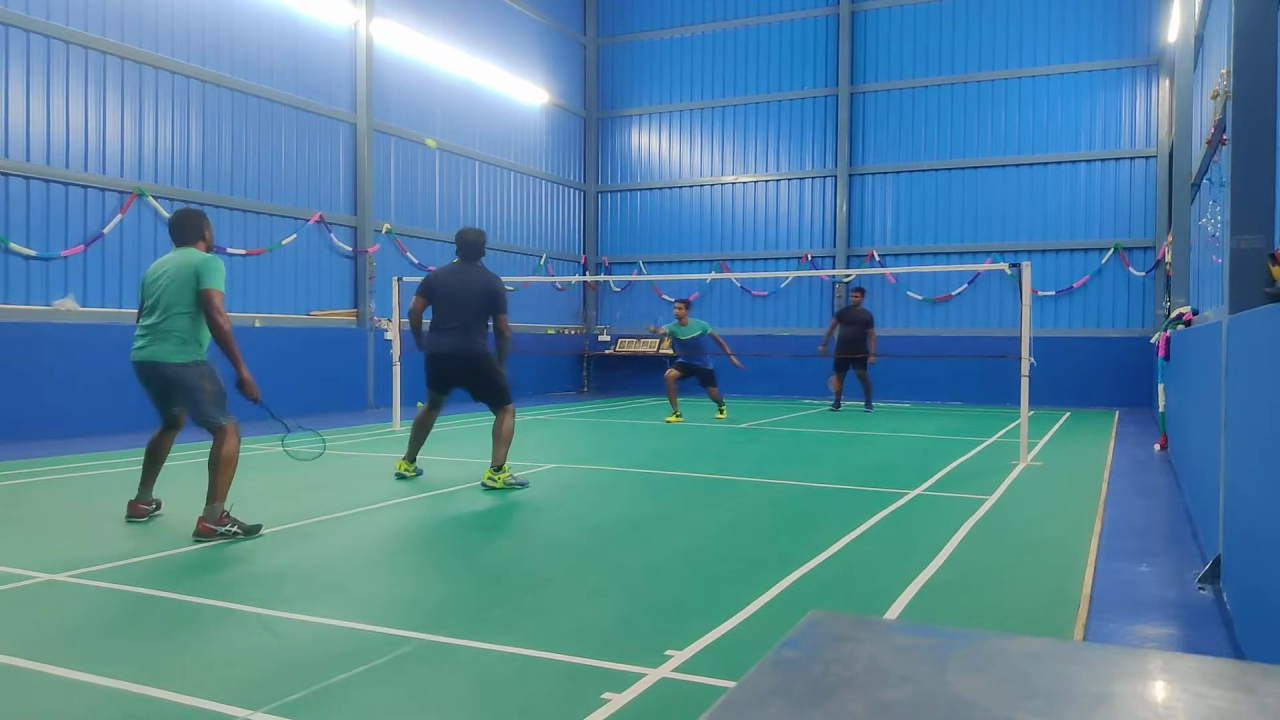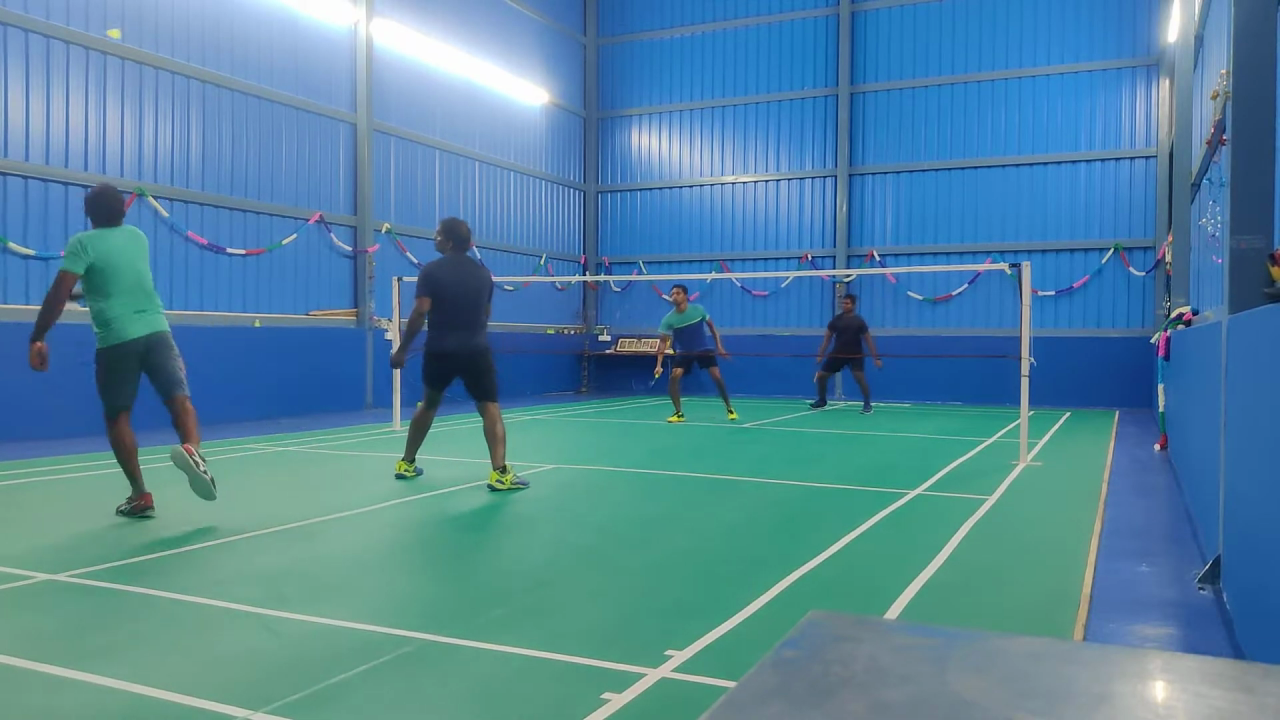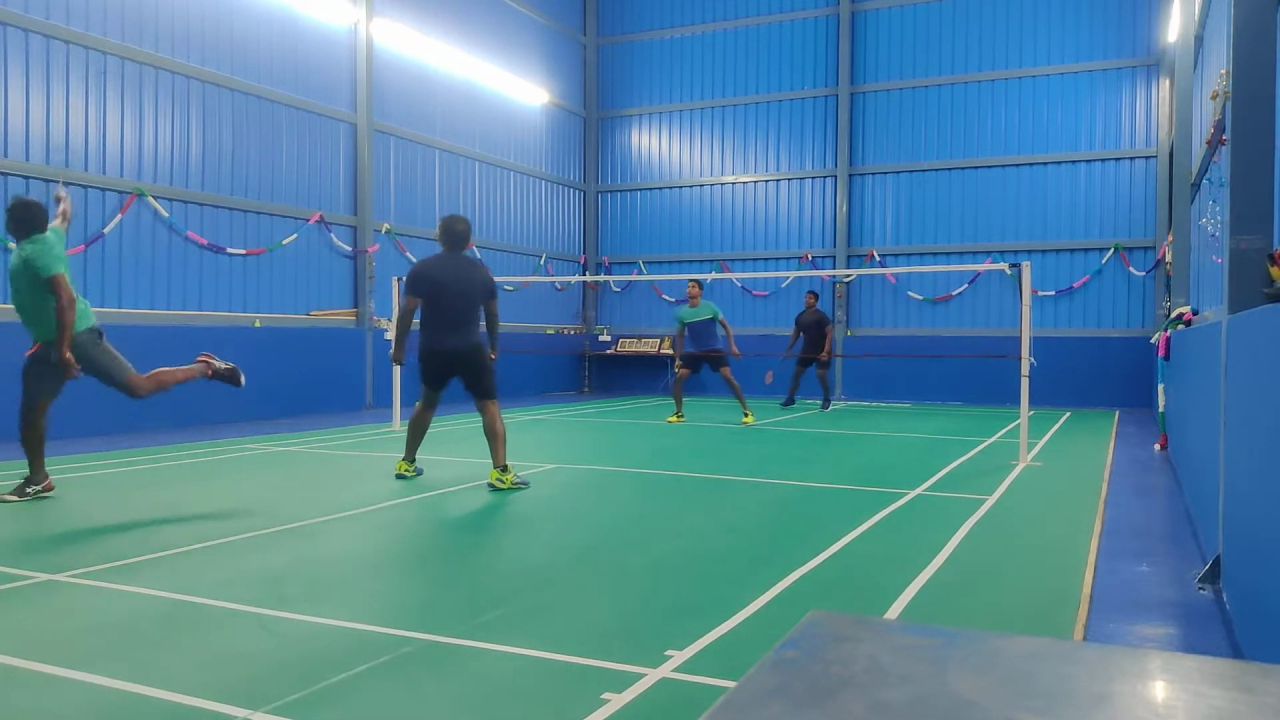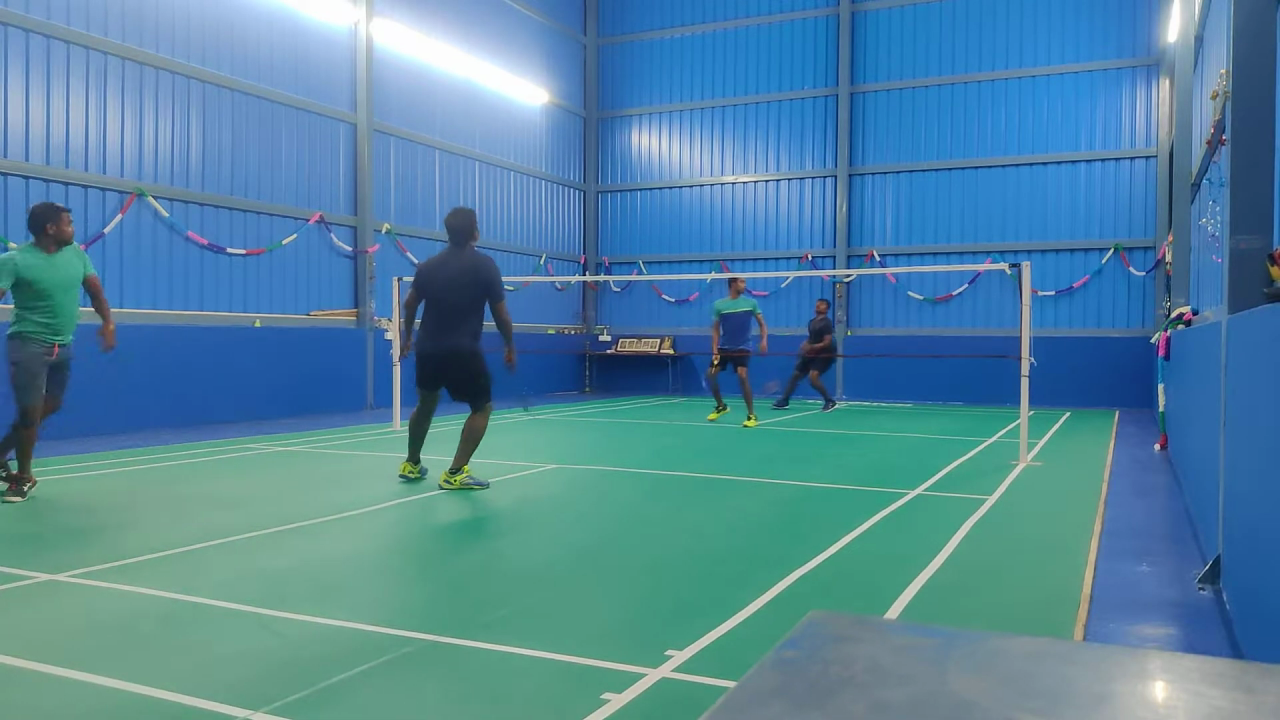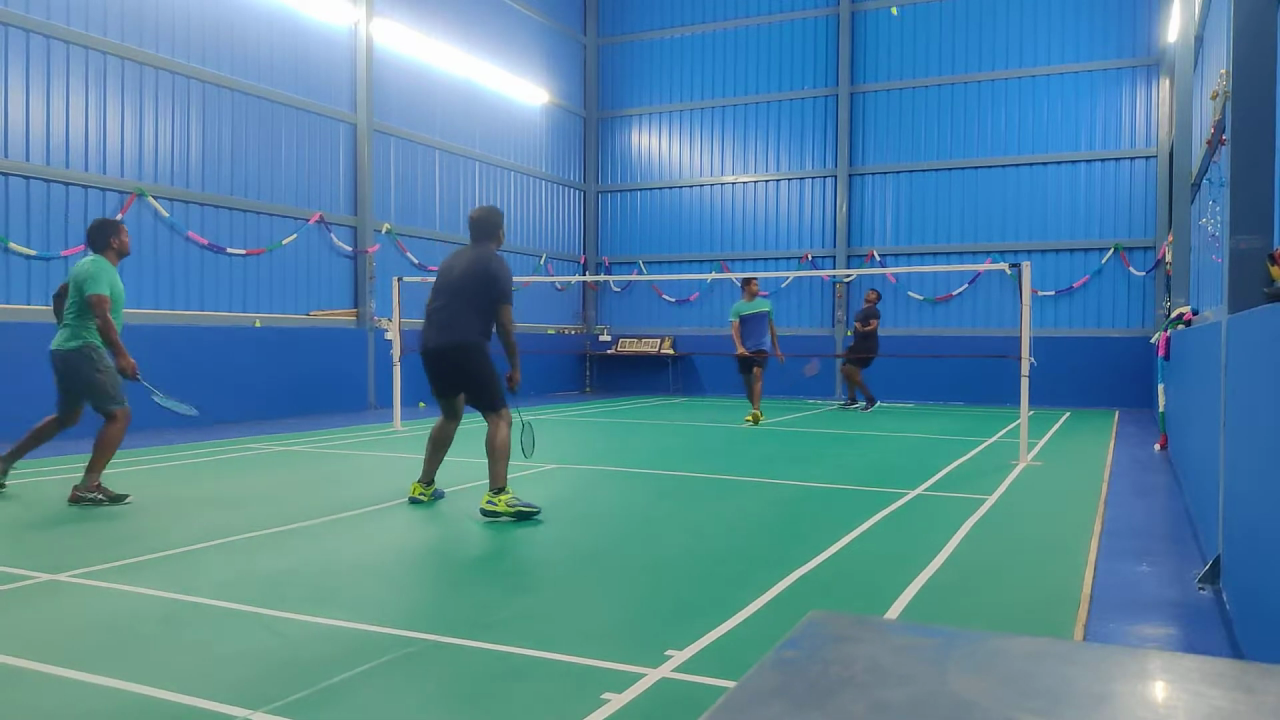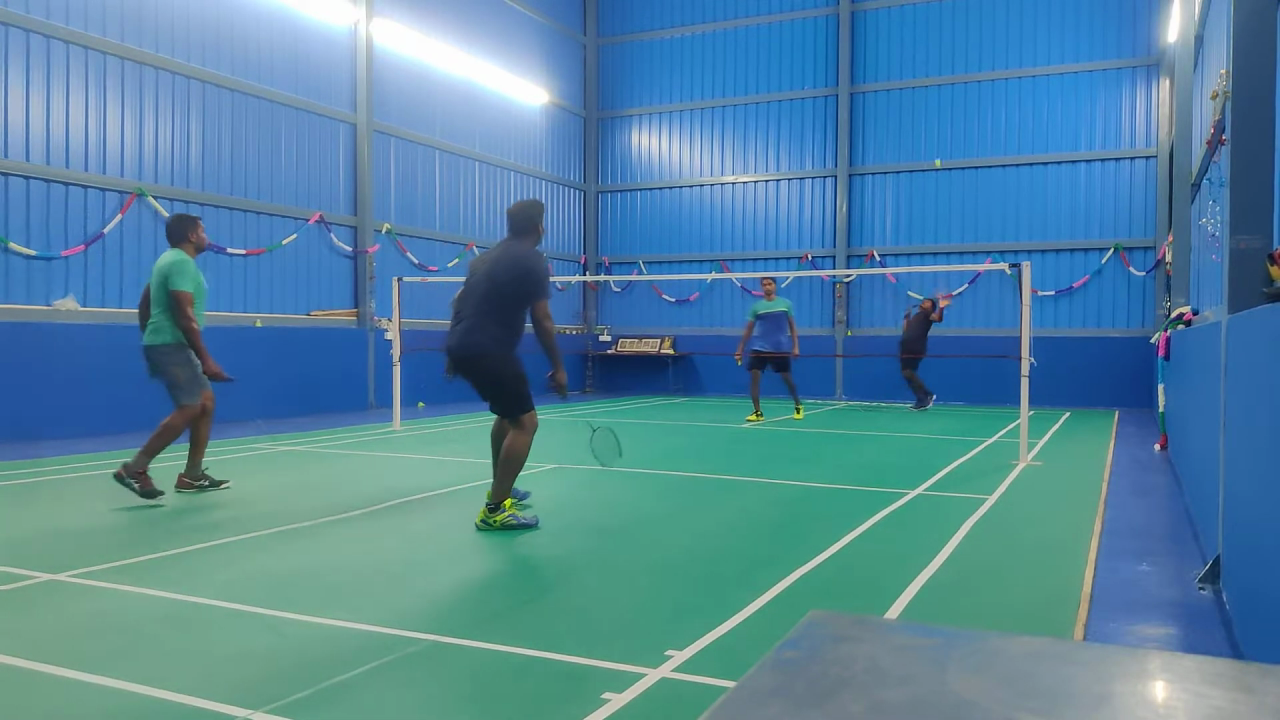
dt=0.4s
person 1, frame 1
left shoulder: (156, 267)
right shoulder: (207, 262)
right elbow: (216, 318)
right wrist: (242, 370)
left hip: (144, 359)
right hip: (182, 360)
left knee: (171, 422)
right knee: (226, 430)
left ankle: (142, 501)
right ankle: (213, 518)
person 1, frame 2
left shoulder: (83, 243)
right shoulder: (137, 237)
left elbow: (58, 294)
left wrist: (36, 339)
left hip: (115, 342)
right hip: (157, 334)
left knee: (118, 419)
right knee: (181, 403)
left ankle: (140, 495)
right ankle: (191, 450)
person 1, frame 3
left shoulder: (34, 252)
right shoulder: (46, 237)
left elbow: (66, 298)
right elbow: (62, 219)
left wrist: (64, 348)
right wrist: (63, 201)
left hip: (78, 337)
right hip: (50, 344)
left knee: (139, 387)
right knee: (30, 409)
left ankle: (205, 367)
right ankle: (38, 478)
person 1, frame 4
left shoulder: (76, 255)
left elbow: (96, 291)
left wrist: (108, 322)
left hip: (61, 346)
right hip: (29, 345)
left knee: (48, 407)
right knee: (30, 412)
person 1, frame 5
left shoulder: (92, 265)
right shoulder: (98, 268)
left elbow: (58, 297)
right elbow: (101, 315)
left wrist: (65, 326)
right wrist: (122, 354)
left hip: (66, 351)
right hip: (83, 353)
left knee: (66, 417)
right knee: (119, 415)
right ankle: (87, 486)
person 1, frame 6
left shoulder: (167, 260)
right shoulder: (182, 263)
left elbow: (144, 307)
right elbow: (185, 316)
left wrist: (149, 345)
right wrist: (206, 359)
left hip: (167, 346)
right hip: (171, 346)
left knee: (206, 404)
right knee: (188, 409)
left ankle: (193, 475)
right ankle: (135, 468)
person 2, frame 1
left shoulder: (437, 275)
right shoulder: (492, 282)
left elbow: (414, 311)
right elbow: (502, 329)
left wrist: (421, 342)
right wrist: (500, 364)
left hip: (437, 354)
right hip: (473, 356)
left knee: (432, 406)
right knee: (505, 410)
left ankle: (407, 463)
right ankle: (497, 472)
person 2, frame 2
left shoulder: (432, 271)
right shoulder: (483, 273)
left elbow: (420, 313)
left wrist: (402, 350)
left hip: (439, 351)
right hip: (476, 351)
left knee: (429, 404)
right knee: (490, 409)
left ankle: (406, 463)
right ankle: (500, 473)
person 2, frame 3
left shoulder: (422, 269)
right shoulder: (481, 272)
left elbow: (407, 311)
right elbow: (493, 316)
left wrist: (398, 347)
right wrist: (493, 347)
left hip: (433, 350)
right hip: (471, 349)
left knee: (427, 403)
right knee: (489, 408)
left ankle: (407, 463)
right ankle: (501, 472)
person 2, frame 4
left shoulder: (428, 265)
right shoulder: (486, 266)
left elbow: (410, 304)
right elbow: (501, 314)
left wrist: (407, 337)
right wrist: (510, 347)
left hip: (427, 350)
right hip: (463, 352)
left knee: (425, 406)
right knee: (481, 409)
left ankle: (411, 465)
right ankle: (455, 473)
person 2, frame 5
left shoulder: (451, 260)
right shoulder: (495, 264)
left elbow: (431, 307)
right elbow: (504, 322)
right wrist: (514, 366)
left hip: (432, 347)
right hip: (464, 348)
left knee: (451, 414)
right knee: (499, 418)
left ankle: (424, 485)
right ankle: (498, 496)
person 2, frame 6
left shoulder: (487, 256)
right shoulder: (532, 260)
left elbow: (459, 303)
right elbow: (542, 321)
left wrist: (455, 351)
right wrist: (558, 367)
left hip: (461, 347)
right hip: (488, 351)
left knee: (508, 413)
right knee: (524, 423)
left ankle: (500, 489)
right ankle: (495, 510)
